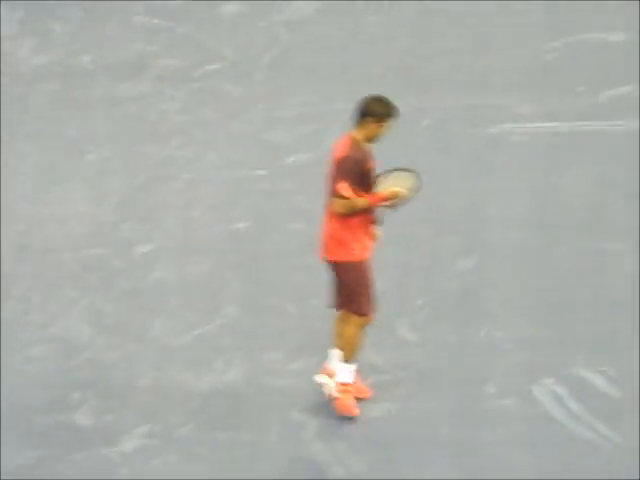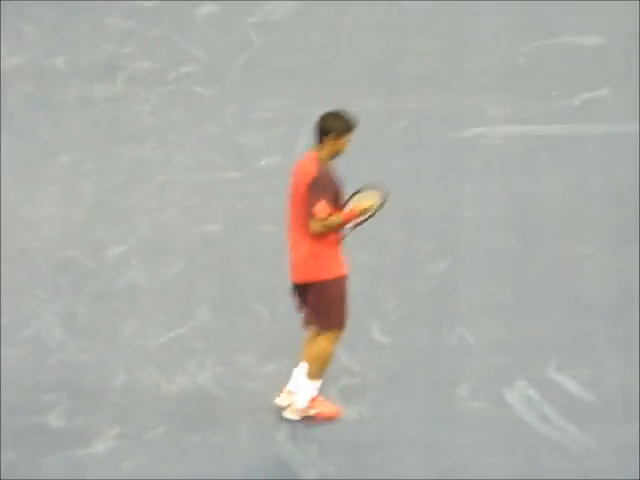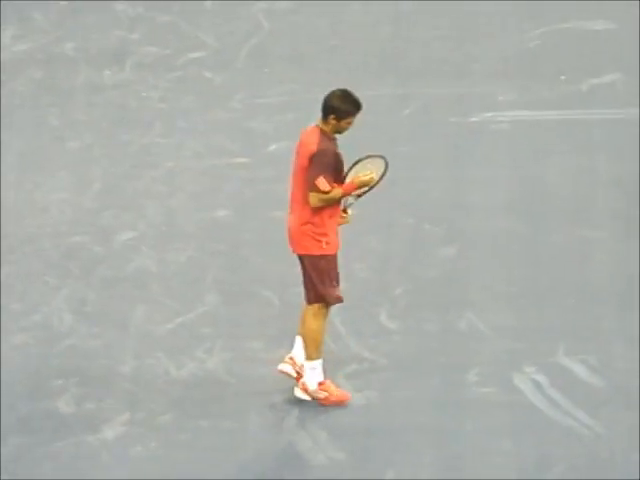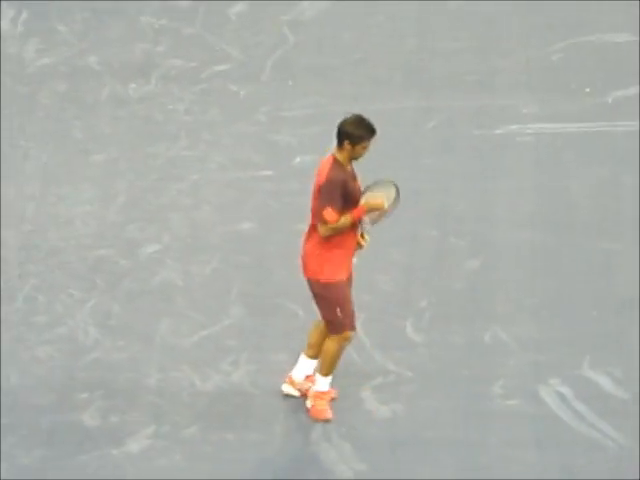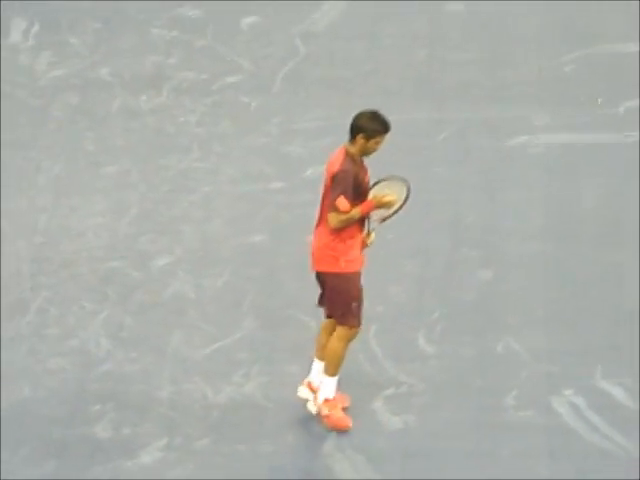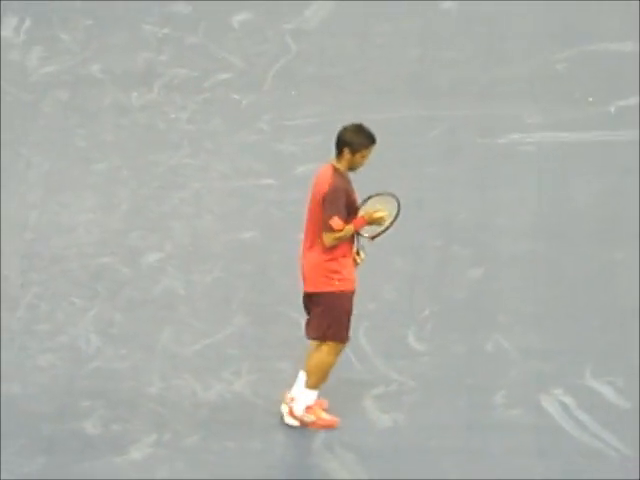
dt=0.2s
person 1, frame 1
left shoulder: (357, 148)
right shoulder: (351, 156)
right elbow: (340, 206)
left wrist: (368, 223)
right wrist: (380, 198)
left hip: (354, 242)
right hip: (345, 247)
left knee: (349, 310)
right knee: (358, 314)
left ankle: (335, 369)
right ankle: (343, 382)
person 1, frame 2
left shoulder: (305, 164)
right shoulder: (323, 175)
right elbow: (318, 225)
left wrist: (337, 228)
right wrist: (352, 214)
left hip: (303, 263)
right hip: (323, 266)
left knee: (319, 328)
right knee: (332, 331)
left ankle: (295, 391)
right ankle: (304, 401)
person 1, frame 3
left shoulder: (312, 136)
right shoulder: (324, 150)
right elbow: (317, 199)
left wrist: (337, 208)
right wrist: (353, 185)
left hip: (307, 233)
right hip: (315, 238)
left knee: (317, 301)
right knee: (320, 306)
left ankle: (296, 359)
right ankle: (314, 382)
person 1, frame 4
left shoulder: (343, 168)
right shoulder: (333, 178)
right elbow: (325, 228)
left wrist: (356, 232)
right wrist: (363, 211)
left hip: (337, 261)
right hip: (326, 266)
left knee: (331, 323)
right knee: (343, 332)
left ankle: (299, 377)
right ankle: (319, 391)
person 1, frame 5
left shoulder: (352, 160)
right shoulder: (345, 170)
right elbow: (336, 220)
left wrist: (361, 232)
right wrist: (372, 205)
left hip: (340, 255)
right hip: (337, 259)
left knee: (335, 319)
right knee: (348, 327)
left ankle: (315, 383)
right ankle: (325, 398)
person 1, frame 6
left shoulder: (330, 175)
right shoulder: (337, 186)
right elbow: (331, 238)
left wrist: (350, 251)
right wrist: (364, 221)
left hip: (318, 272)
right hip: (331, 277)
left knee: (325, 337)
right knee: (333, 343)
left ankle: (298, 394)
right ankle: (301, 407)
